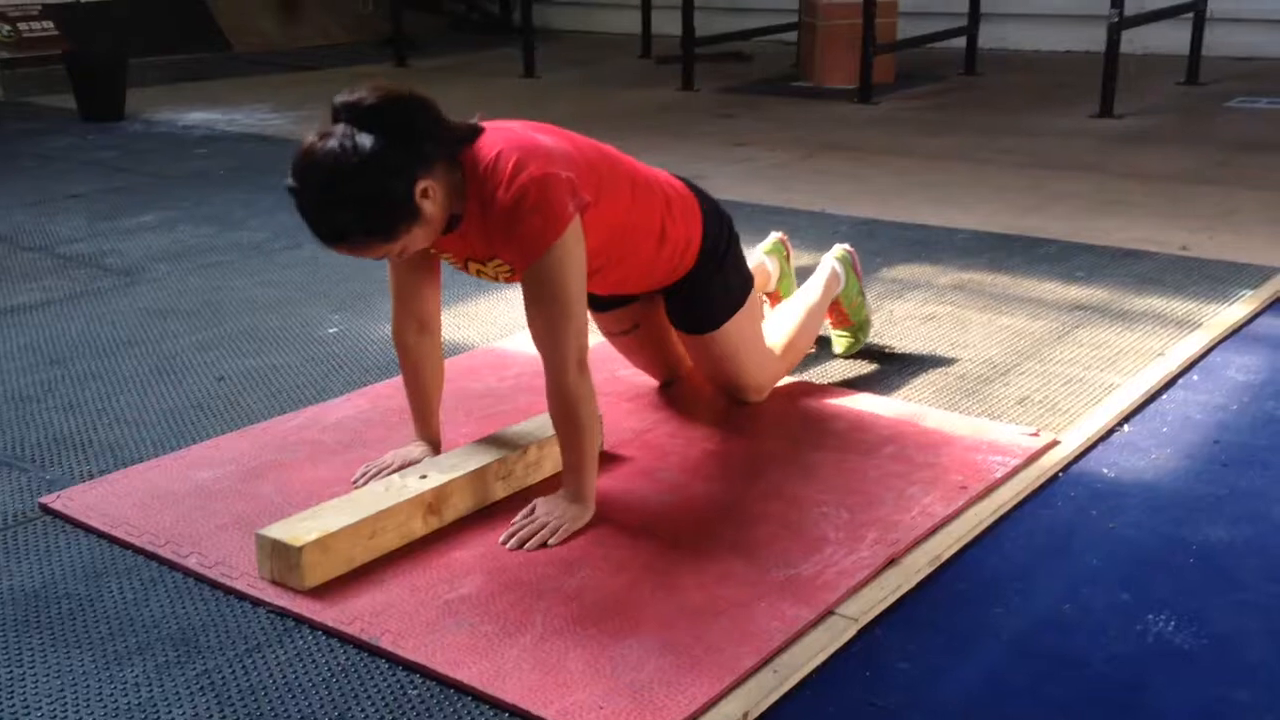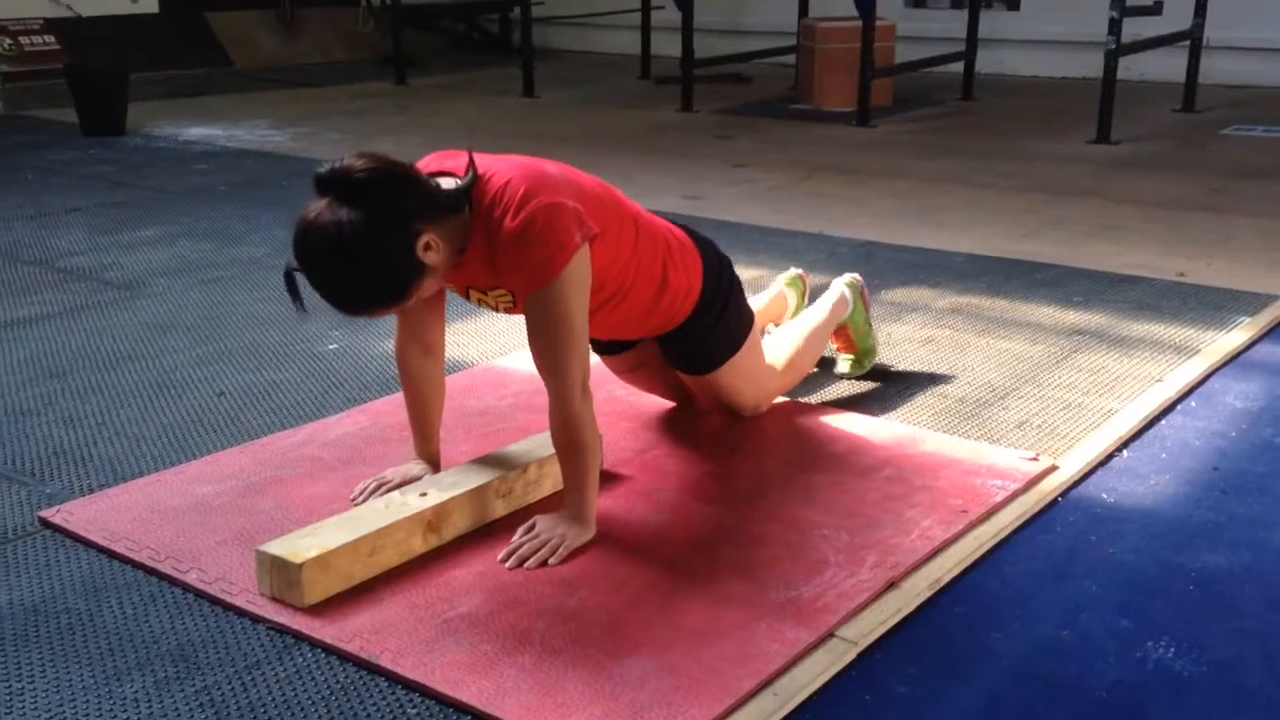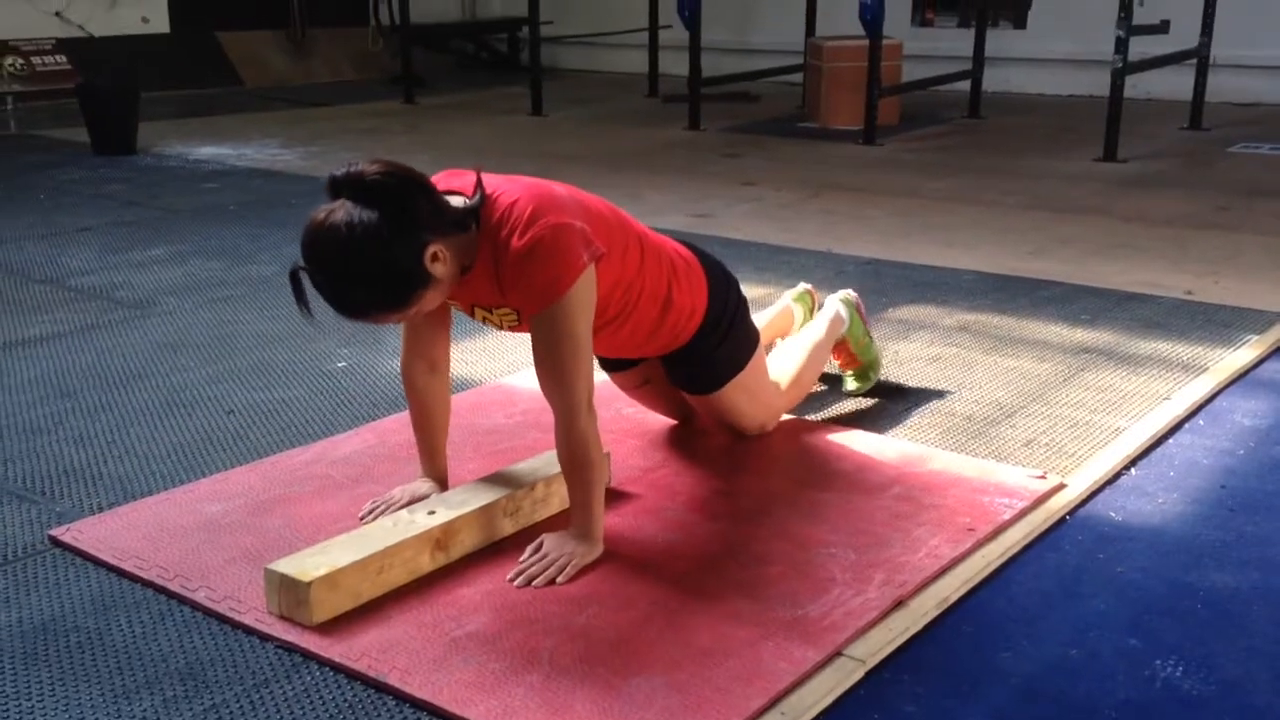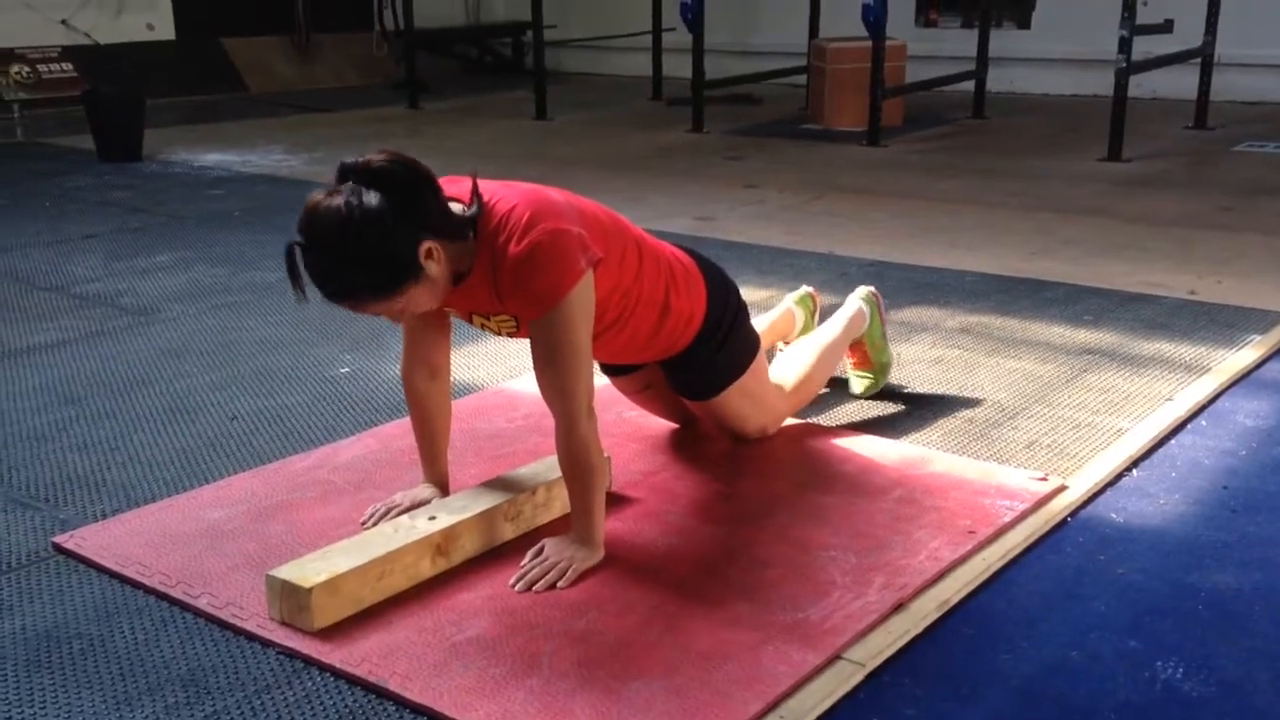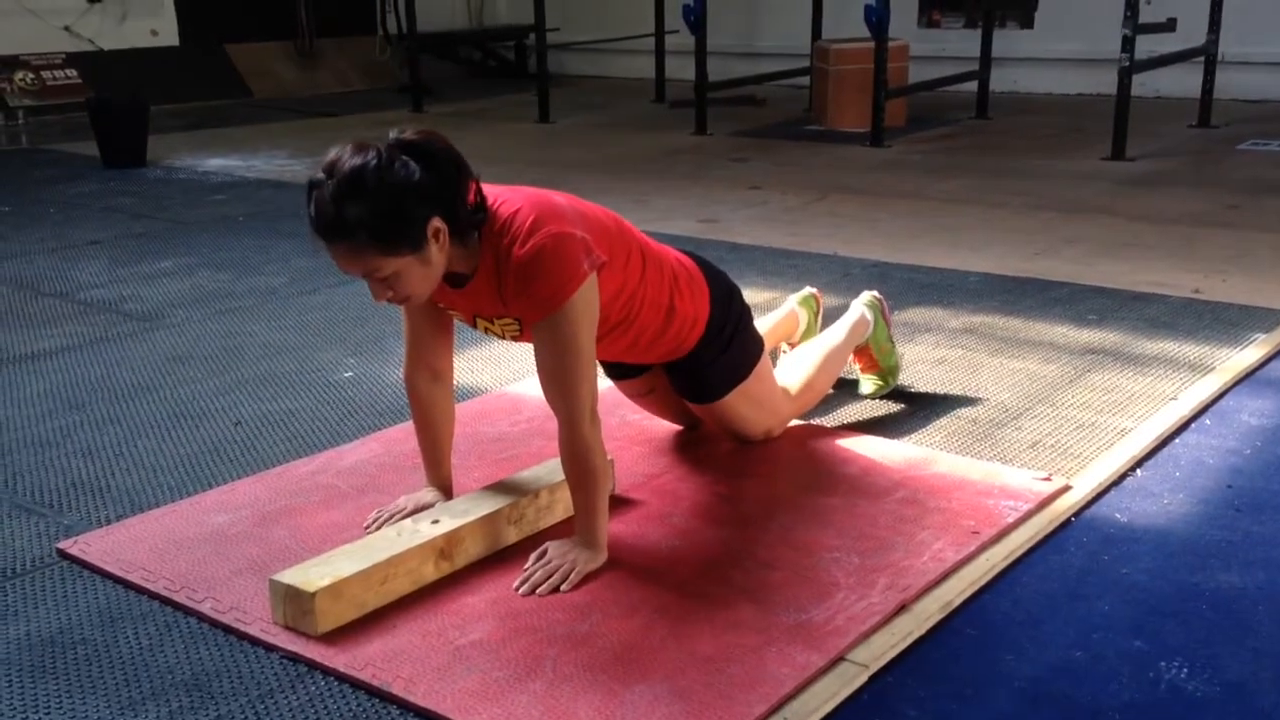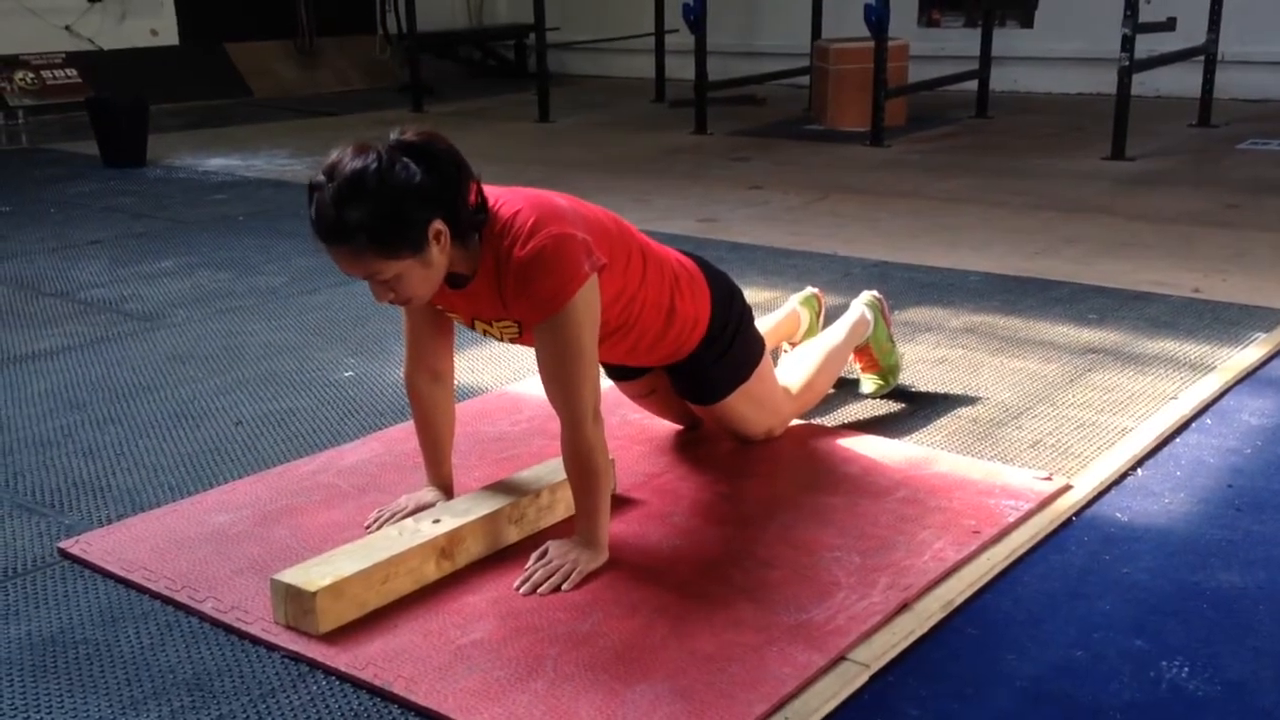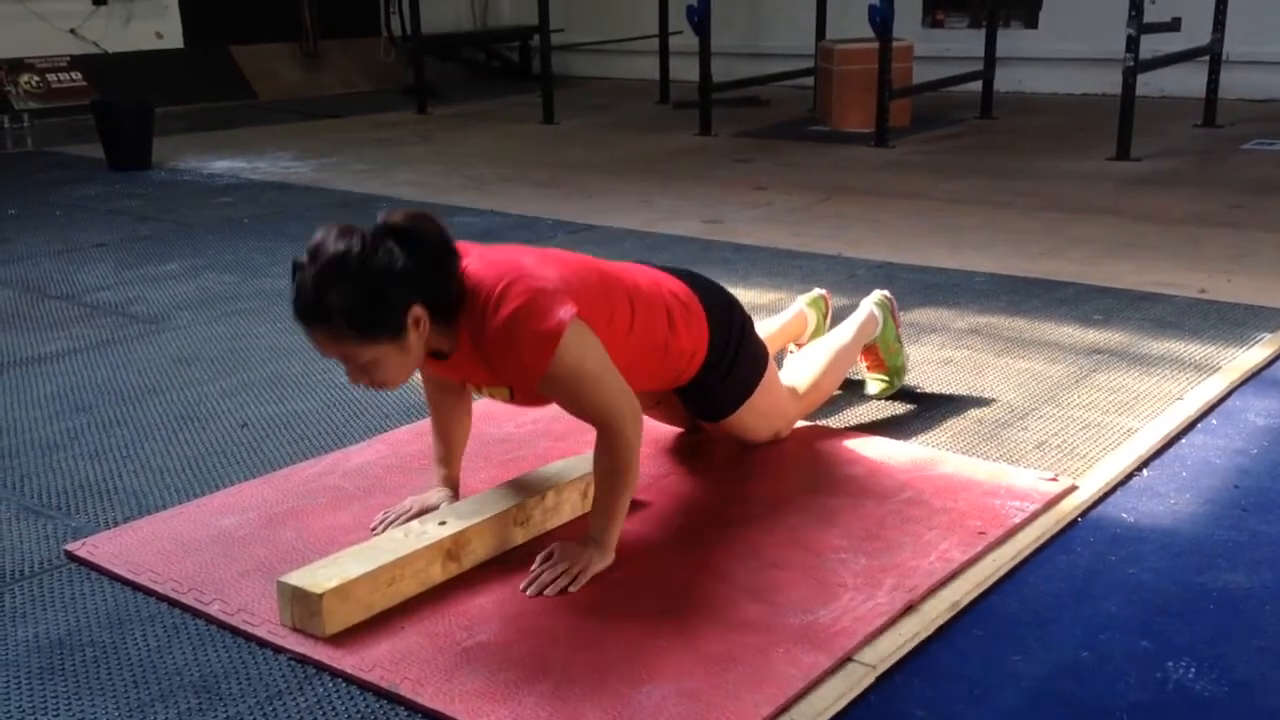
dt=0.7s
person 1, frame 1
left shoulder: (524, 193)
right shoulder: (411, 175)
left elbow: (565, 363)
right elbow: (413, 327)
left wrist: (578, 493)
right wrist: (427, 440)
left hip: (684, 239)
right hip: (613, 252)
left knee: (750, 382)
right knee: (672, 371)
left ankle: (832, 276)
right ankle: (768, 267)
person 1, frame 2
left shoulder: (533, 224)
right shoulder: (413, 207)
left elbow: (568, 388)
right elbow: (418, 348)
left wrist: (578, 515)
right wrist: (425, 458)
left hip: (684, 284)
right hip: (621, 295)
left knee: (752, 395)
right knee: (688, 393)
left ankle: (842, 302)
right ankle: (782, 297)
person 1, frame 3
left shoulder: (537, 244)
right shoulder: (421, 223)
left elbow: (572, 408)
right elbow: (423, 364)
left wrist: (586, 533)
right wrist: (433, 476)
left hip: (688, 304)
right hip: (625, 317)
left knee: (759, 413)
right knee: (693, 412)
left ankle: (836, 319)
right ankle: (790, 312)
person 1, frame 4
left shoulder: (535, 250)
right shoulder: (422, 228)
left elbow: (573, 414)
right elbow: (423, 372)
left wrist: (586, 538)
right wrist: (433, 483)
left hip: (688, 308)
right hip: (626, 323)
left knee: (761, 418)
right knee: (696, 419)
left ankle: (856, 317)
right ankle: (792, 313)
person 1, frame 5
left shoulder: (540, 252)
right shoulder: (426, 243)
left elbow: (577, 416)
right elbow: (426, 373)
left wrist: (589, 540)
right wrist: (438, 485)
left hip: (691, 312)
right hip: (626, 330)
left knee: (767, 418)
right knee: (696, 418)
left ankle: (861, 320)
right ankle: (796, 314)
person 1, frame 6
left shoulder: (541, 253)
right shoulder: (425, 246)
left elbow: (580, 417)
right elbow: (426, 375)
left wrist: (591, 541)
right wrist: (438, 485)
left hip: (693, 314)
right hip: (626, 328)
left knee: (769, 419)
right knee: (694, 419)
left ankle: (862, 320)
right ankle: (797, 314)
person 1, frame 7
left shoulder: (521, 322)
right shoulder: (424, 296)
left elbow: (620, 423)
right elbow: (449, 382)
left wrist: (600, 540)
right wrist: (445, 484)
left hip: (695, 330)
right hip: (634, 307)
left knee: (775, 418)
right knee: (700, 424)
left ankle: (868, 320)
right ankle: (805, 314)
